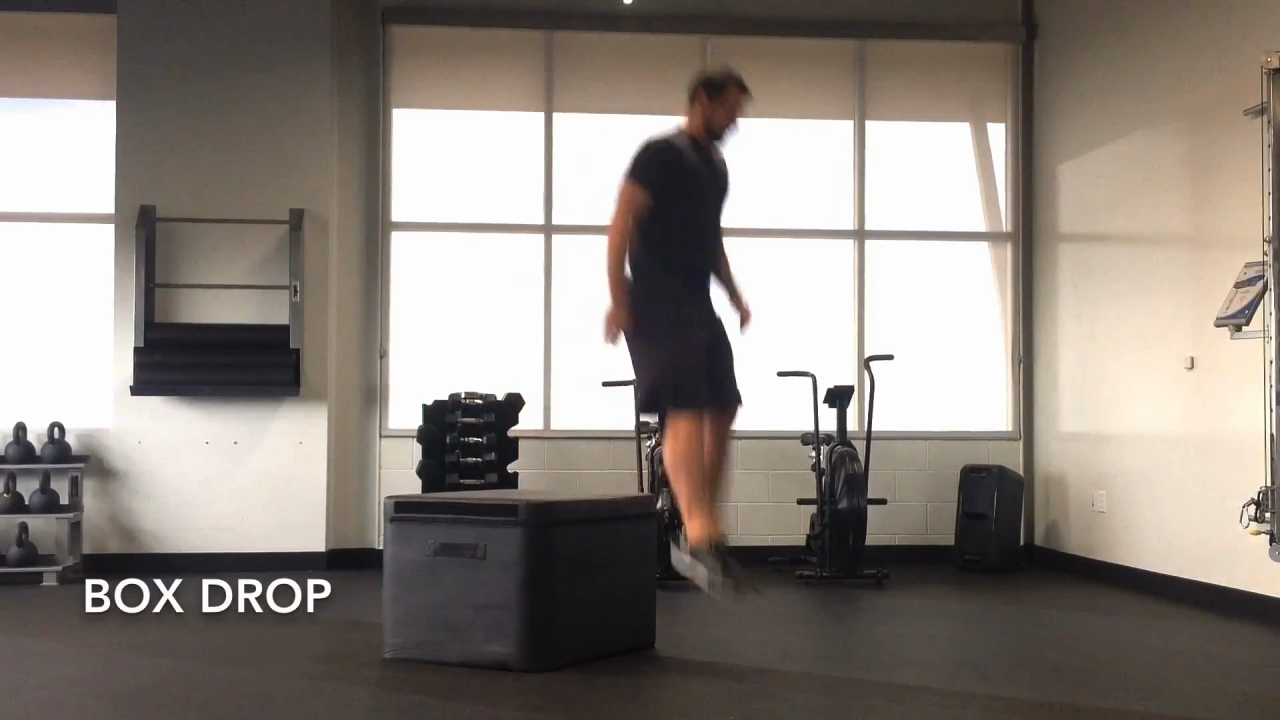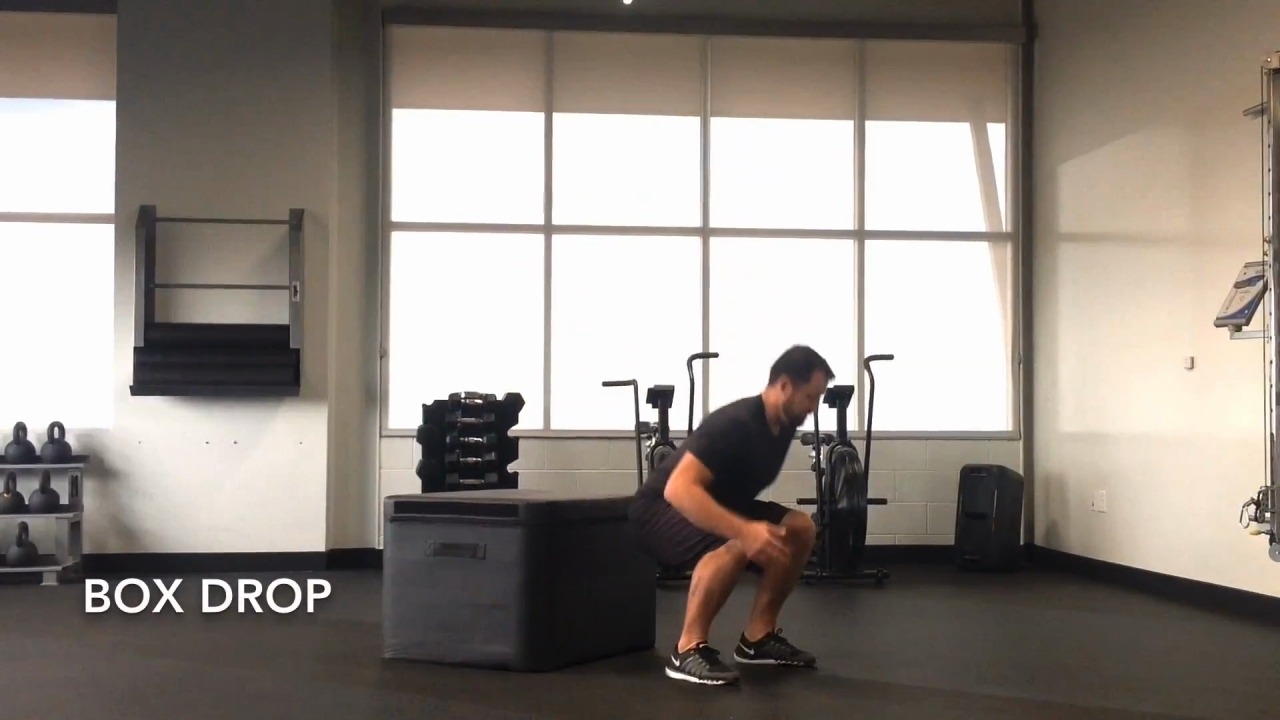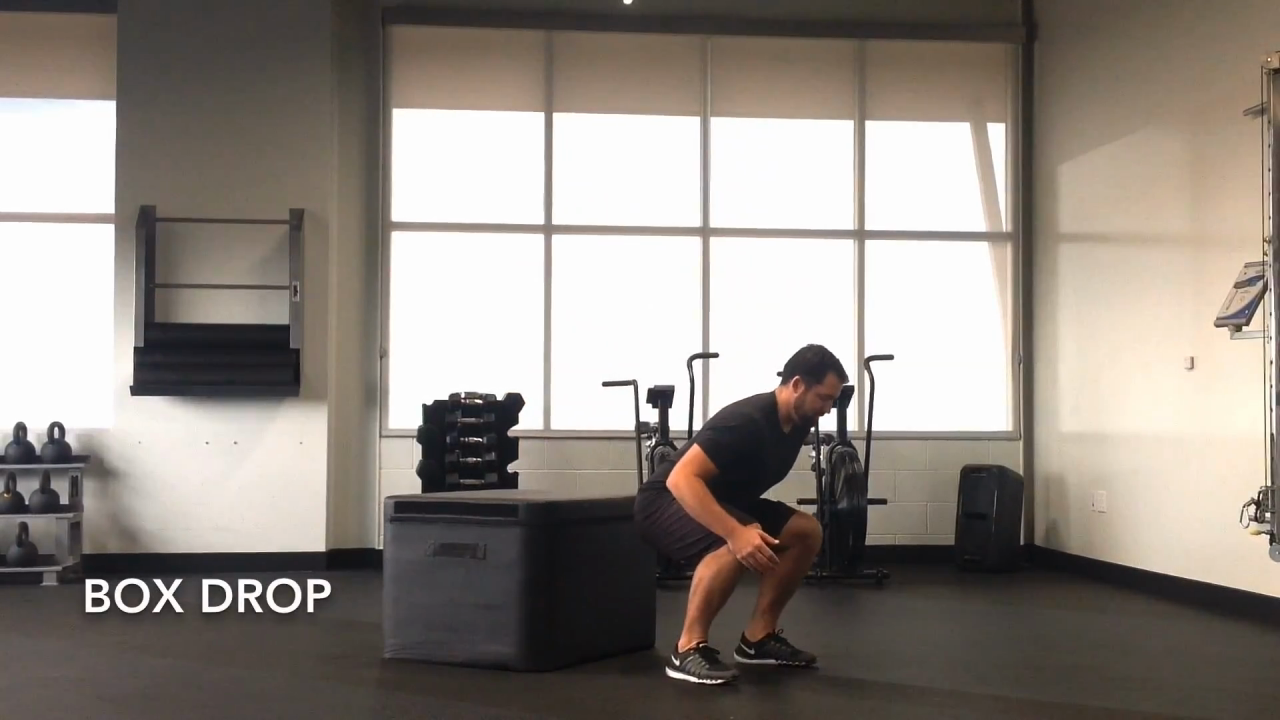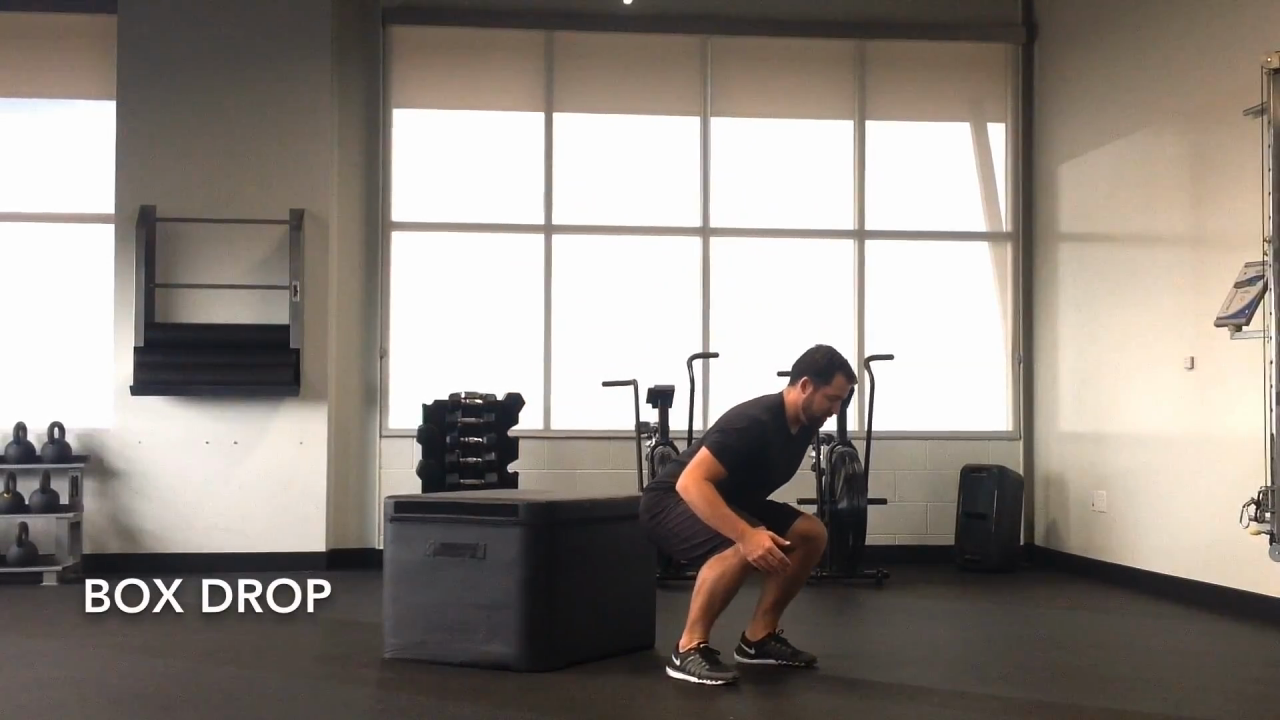
dt=0.4s
person 1, frame 1
left shoulder: (716, 163)
right shoulder: (663, 154)
right elbow: (622, 224)
left wrist: (734, 292)
right wrist: (619, 301)
left hip: (695, 301)
right hip: (658, 300)
left knee: (722, 411)
right knee: (685, 414)
left ankle: (702, 533)
right ankle: (700, 541)
person 1, frame 2
left shoulder: (783, 427)
right shoulder: (735, 426)
right elbow: (677, 489)
right wrist: (744, 528)
right hip: (659, 510)
left knee: (801, 530)
right knee: (738, 544)
left ankle: (757, 638)
right ankle: (688, 650)
person 1, frame 3
left shoulder: (798, 423)
right shoulder: (746, 421)
right elbow: (680, 479)
right wrist: (735, 532)
right hip: (666, 502)
left knee: (806, 531)
right knee: (742, 542)
left ankle: (758, 637)
right ankle: (688, 649)
person 1, frame 4
left shoulder: (805, 425)
right shoulder: (753, 422)
right elbow: (690, 483)
right wrist: (746, 535)
right hip: (671, 502)
left knee: (811, 534)
right knee: (746, 547)
left ankle: (758, 637)
right ankle: (690, 648)
